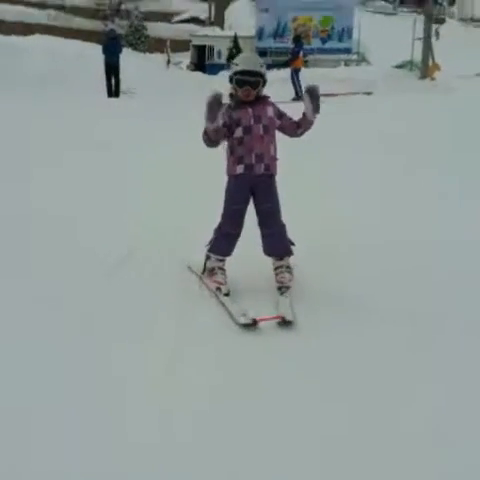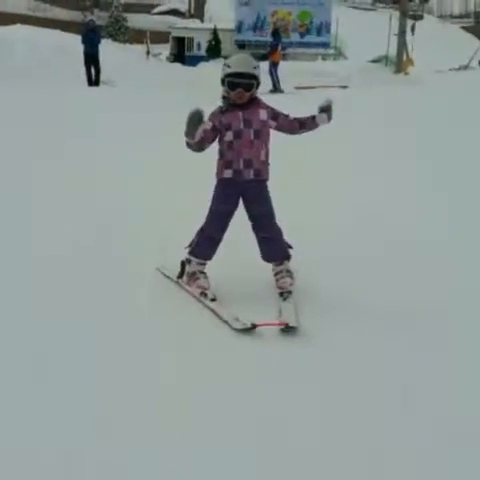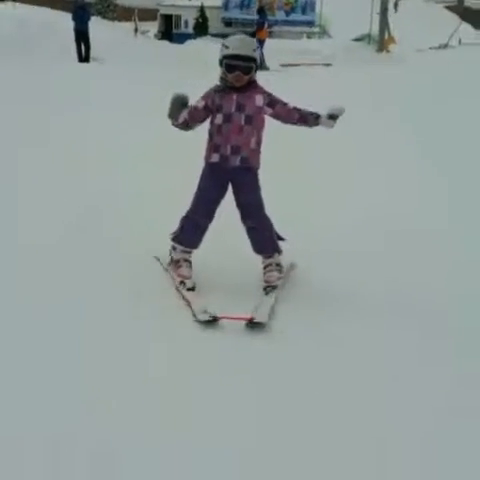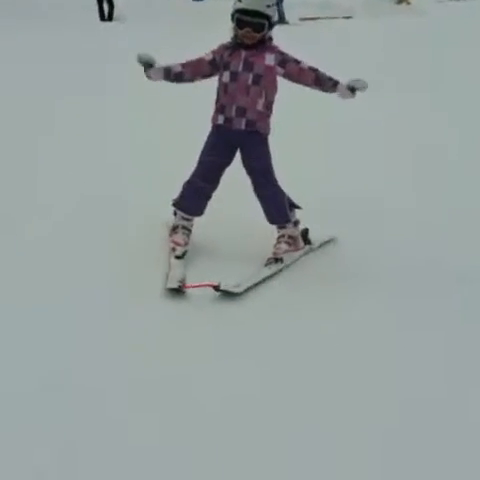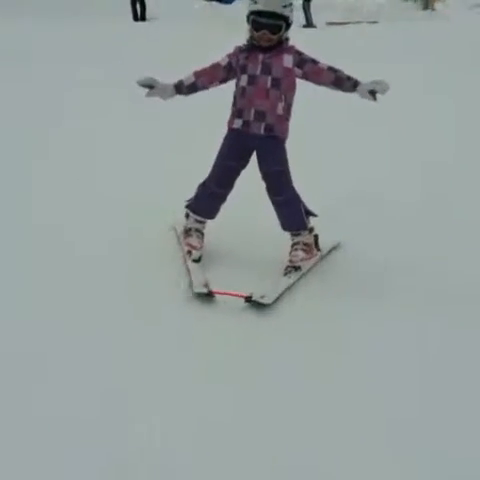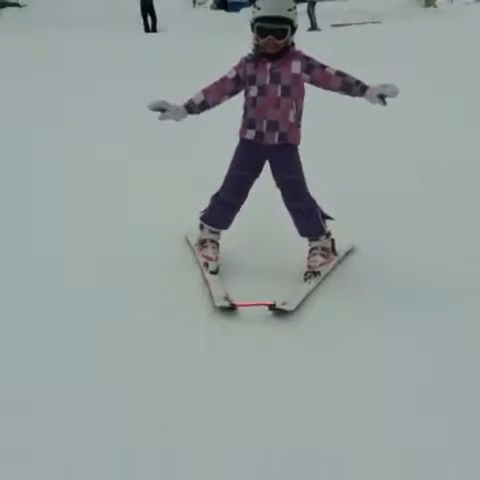
dt=0.4s
person 1, frame 1
left shoulder: (270, 108)
right shoulder: (229, 111)
left elbow: (295, 129)
right elbow: (212, 141)
left wrist: (310, 112)
right wrist: (211, 122)
left hip: (266, 175)
right hip: (238, 175)
left knee: (272, 221)
right knee: (231, 221)
left ankle: (282, 263)
right ankle: (214, 263)
person 1, frame 2
left shoulder: (264, 111)
right shoulder: (220, 114)
left elbow: (291, 125)
right elbow: (199, 145)
left wrist: (318, 119)
right wrist: (193, 133)
left hip: (256, 179)
right hip: (227, 179)
left knee: (266, 225)
right knee: (214, 225)
left ankle: (282, 267)
right ankle: (193, 267)
person 1, frame 3
left shoulder: (261, 96)
right shoulder: (215, 95)
left elbow: (290, 113)
right elbow: (191, 119)
left wrist: (322, 119)
right wrist: (178, 114)
left hip: (247, 166)
right hip: (216, 164)
left knee: (254, 215)
right knee: (200, 211)
left ankle: (272, 260)
right ankle: (180, 255)
person 1, frame 4
left shoulder: (274, 56)
right shoulder: (225, 52)
left elbow: (306, 73)
right elbow: (195, 68)
left wrist: (339, 87)
right wrist: (161, 72)
left hip: (256, 131)
right hip: (223, 127)
left knee: (265, 183)
right knee: (203, 177)
left ankle: (289, 230)
right ankle: (182, 221)
person 1, frame 5
left shoulder: (292, 57)
right shoulder: (240, 55)
left elbow: (324, 72)
right elbow: (209, 73)
left wrist: (358, 87)
right wrist: (172, 88)
left hip: (272, 133)
right hip: (239, 130)
left knee: (280, 187)
right knee: (218, 180)
left ankle: (304, 238)
right ankle: (194, 225)
person 1, frame 6
left shoulder: (299, 62)
right shoulder: (247, 64)
left elbow: (332, 77)
right elbow: (219, 89)
left wrist: (367, 91)
right wrist: (184, 109)
left hip: (285, 142)
right hip: (250, 139)
left knee: (296, 194)
right knee: (232, 191)
left ankle: (321, 242)
right ankle: (208, 235)
